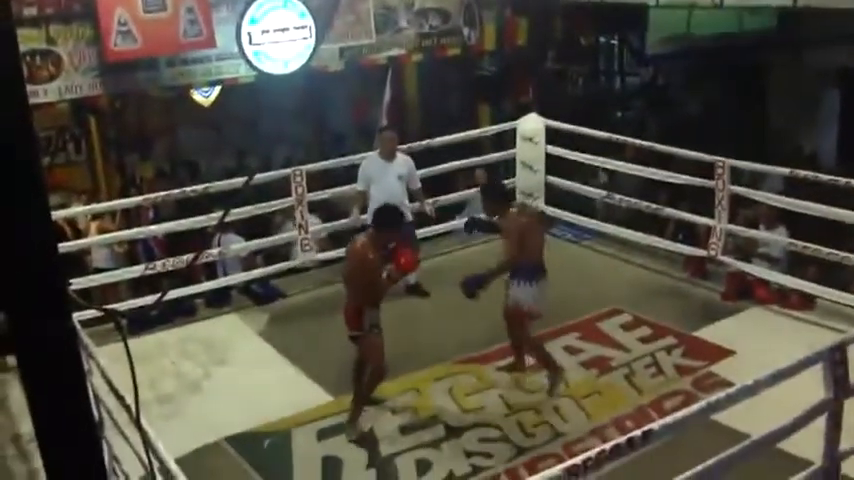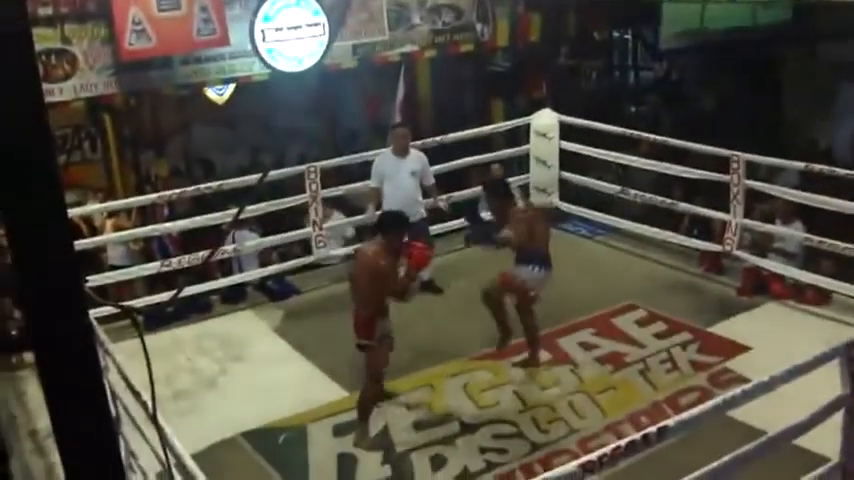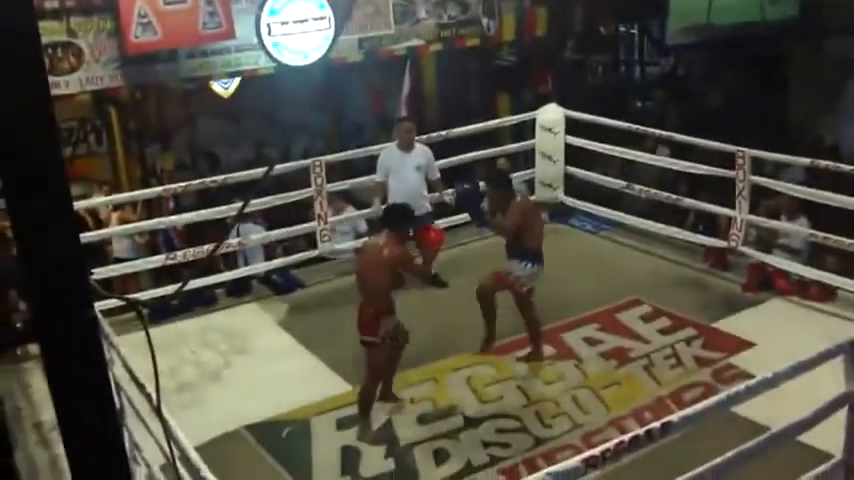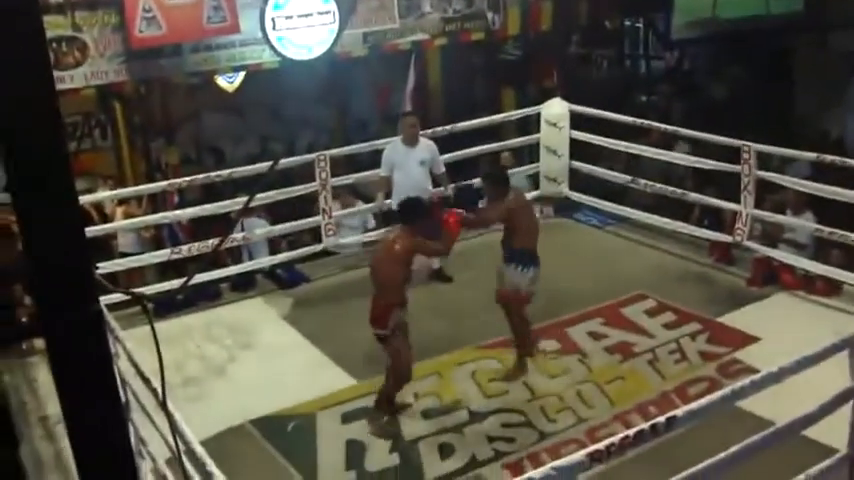
dt=0.2s
person 1, frame 1
left shoulder: (362, 240)
right shoulder: (368, 255)
right elbow: (378, 292)
left wrist: (392, 255)
right wrist: (395, 275)
left hip: (360, 308)
right hip: (362, 313)
left knee: (365, 356)
right knee: (378, 368)
left ankle: (359, 397)
right ankle: (353, 421)
person 1, frame 2
left shoulder: (366, 249)
right shoulder: (382, 263)
right elbow: (402, 294)
left wrist: (399, 257)
right wrist: (412, 270)
left hip: (365, 314)
right hip: (372, 320)
left knee: (386, 348)
right knee: (374, 376)
left ankle: (376, 392)
right ankle: (362, 431)
person 1, frame 3
left shoulder: (371, 244)
right shoulder: (397, 252)
right elbow: (424, 275)
left hip: (371, 309)
right hip: (378, 316)
left knee: (401, 338)
right knee: (374, 374)
left ankle: (386, 391)
right ankle: (364, 426)
person 1, frame 4
left shoulder: (390, 238)
right shoulder: (410, 243)
right elbow: (443, 249)
right wrist: (451, 230)
left hip: (384, 306)
right hip: (389, 311)
left knee: (399, 361)
right knee: (402, 371)
left ankle: (389, 405)
right ankle: (377, 418)
person 2, frame 1
left shoulder: (512, 222)
right shoulder: (520, 211)
left elbow: (510, 258)
left wrist: (484, 278)
right wrist: (484, 223)
left hip: (526, 279)
right hip: (525, 275)
left knee: (519, 329)
right knee: (512, 318)
left ankle: (553, 369)
right ankle: (519, 361)
person 2, frame 2
left shoulder: (519, 214)
right shoulder: (516, 210)
left elbow: (518, 242)
right elbow: (504, 226)
left hip: (534, 266)
right hip: (531, 264)
left knee: (490, 292)
right knee: (524, 307)
left ankle: (505, 332)
right ankle: (533, 356)
person 2, frame 3
left shoulder: (518, 206)
right shoulder: (515, 203)
left elbow: (506, 229)
right elbow: (501, 222)
left wrist: (485, 217)
left hip: (526, 262)
right hip: (525, 260)
left knee: (484, 290)
right knee: (524, 303)
left ankle: (490, 334)
right ankle: (537, 350)
person 2, frame 4
left shoulder: (508, 204)
right shoulder: (512, 198)
left elbow: (481, 221)
right elbow: (486, 214)
left hip: (521, 264)
right hip: (516, 261)
left knee: (514, 311)
right knee: (513, 306)
left ankle: (521, 363)
right ankle: (527, 345)
person 3, frame 1
left shoulder: (406, 161)
right shoulder: (368, 164)
left elbow: (415, 186)
right elbow: (362, 189)
left wrist: (424, 203)
right wrist: (357, 209)
left hip: (403, 216)
left knee: (410, 250)
left ankle: (412, 283)
person 3, frame 2
left shoulder: (419, 157)
right shoulder: (381, 160)
left elbow: (428, 182)
right elbow: (375, 186)
left wrist: (437, 199)
right wrist: (372, 206)
left hip: (416, 213)
left ankle: (426, 280)
person 3, frame 3
left shoulder: (424, 151)
right shoulder: (387, 154)
left elbow: (434, 176)
right elbow: (381, 180)
left wrist: (443, 194)
right wrist: (378, 200)
left hip: (421, 207)
left knee: (429, 242)
left ankle: (431, 273)
person 3, frame 4
left shoulder: (429, 146)
right shoulder: (391, 149)
left elbow: (439, 171)
right elbow: (385, 175)
left wrist: (447, 188)
right wrist: (381, 195)
right hip: (401, 204)
left knee: (433, 235)
left ankle: (436, 268)
